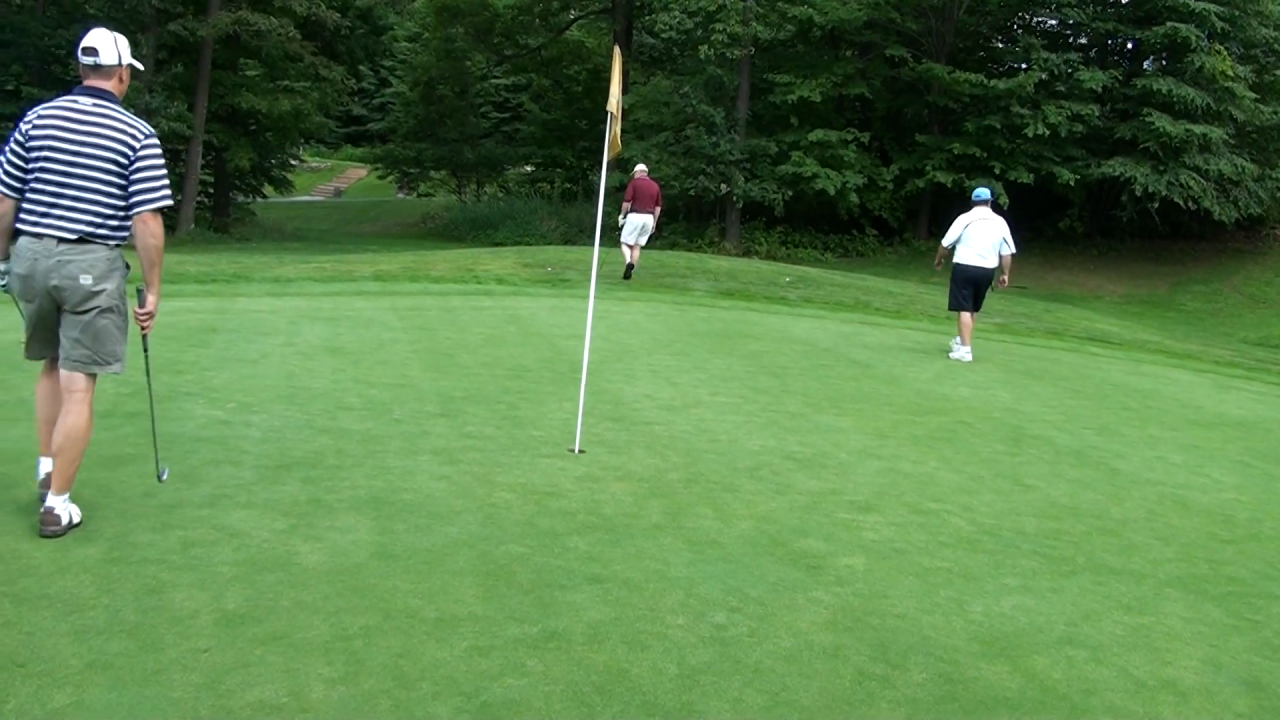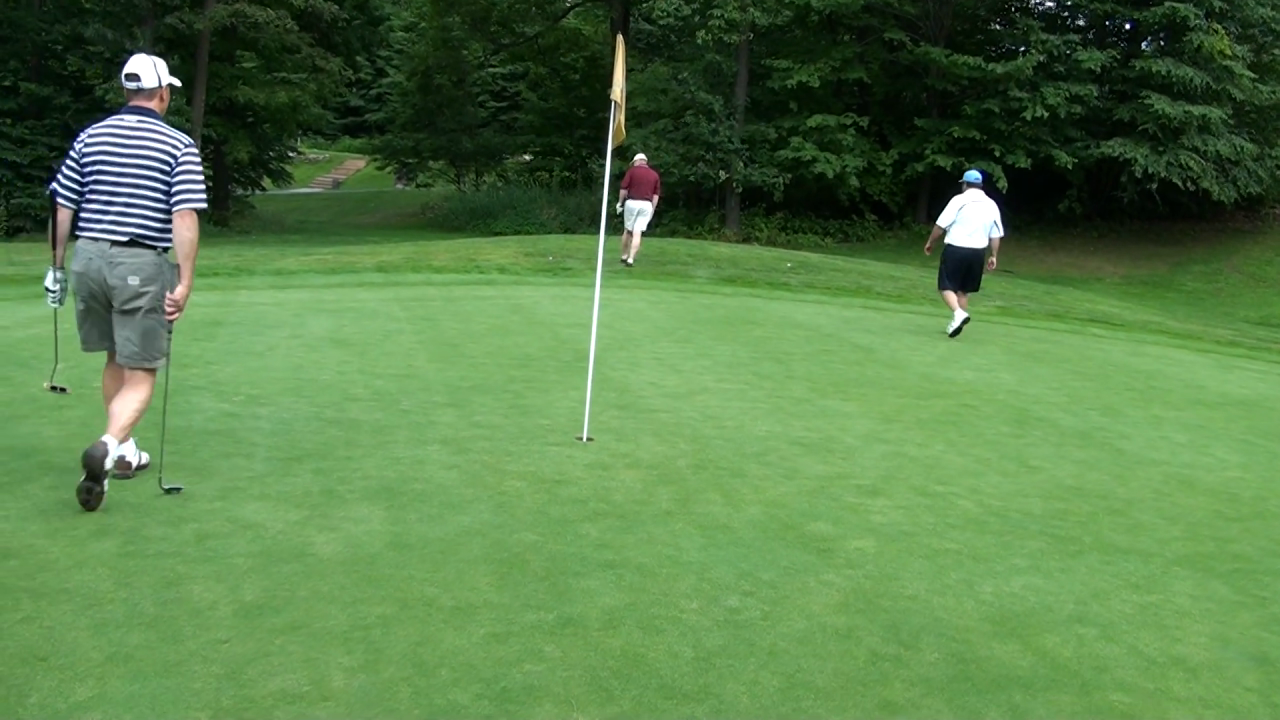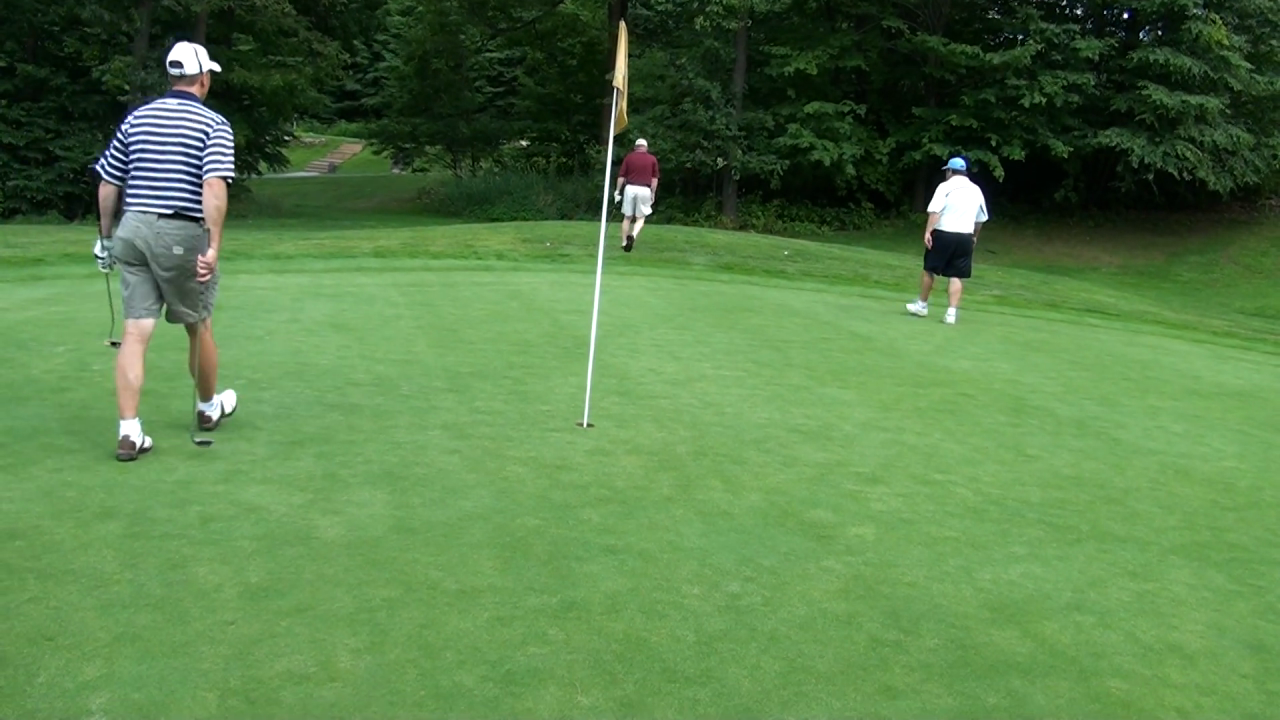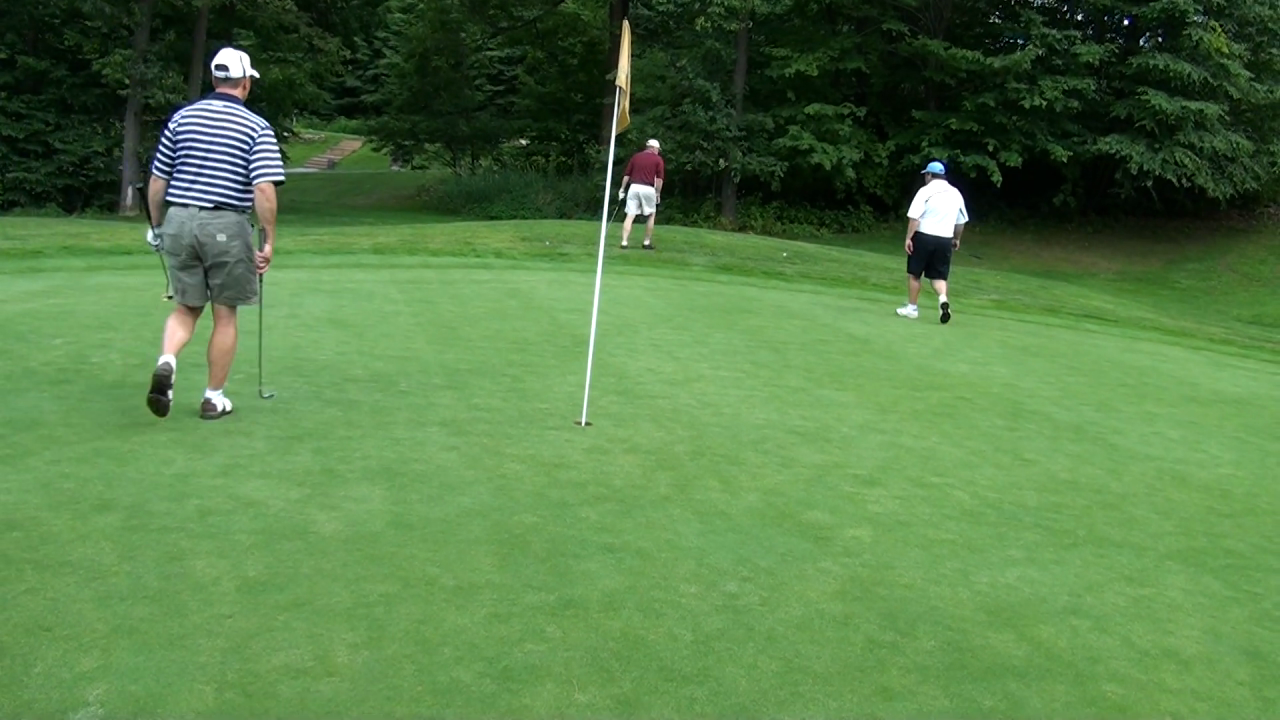
dt=0.3s
person 1, frame 1
right shoulder: (138, 134)
right elbow: (147, 220)
right wrist: (153, 289)
right hip: (94, 268)
left knee: (53, 369)
right knee: (77, 389)
left ankle: (47, 467)
right ankle: (56, 504)
person 1, frame 2
left shoulder: (90, 137)
right shoulder: (179, 145)
left elbow: (63, 209)
right elbow: (185, 219)
left wrist: (56, 266)
right wrist: (184, 282)
left hip: (90, 261)
right hip: (143, 268)
left knee: (116, 365)
right knee: (140, 379)
left ankle: (124, 452)
right ankle: (103, 447)
person 1, frame 3
left shoulder: (136, 118)
right shoulder: (214, 124)
left elbow: (108, 185)
right elbow: (214, 187)
left wrist: (105, 236)
right wrist: (214, 247)
left hip: (134, 232)
right hip: (182, 236)
left knee: (136, 335)
right knee: (198, 327)
left ankle: (129, 431)
right ankle: (211, 405)
person 1, frame 4
left shoulder: (182, 118)
right shoulder: (256, 127)
left elbow: (157, 180)
right elbow: (264, 189)
left wrist: (156, 226)
right wrist: (268, 241)
left hip: (181, 223)
right hip: (226, 228)
left knee: (187, 310)
right knee: (225, 317)
left ankle: (166, 364)
right ankle: (214, 396)
person 2, frame 1
left shoulder: (965, 219)
right shoulder: (1000, 223)
left elbow: (946, 243)
right elbow: (1006, 253)
left wrist: (938, 259)
right wrist: (1005, 274)
left hip: (964, 269)
right hip: (986, 271)
left knee: (964, 310)
right knee: (971, 309)
left ankle: (965, 350)
right ankle: (960, 341)
person 2, frame 2
left shoulder: (959, 200)
right shoulder: (991, 205)
left elbow: (941, 225)
right elbow: (996, 235)
left wrist: (930, 242)
right wrist: (993, 256)
left hip: (955, 250)
right hip: (977, 253)
left knee: (947, 288)
right knee: (964, 290)
left ankle: (959, 314)
right ankle: (955, 322)
person 2, frame 3
left shoulder: (946, 187)
right shoulder: (976, 191)
left elbow: (935, 211)
right elbow: (981, 218)
left wrist: (928, 232)
right wrist: (974, 236)
left hip: (943, 235)
right hip: (965, 238)
left knee: (929, 270)
right knee: (957, 276)
left ankle: (922, 305)
right ankle: (952, 312)
person 2, frame 4
left shoulder: (926, 191)
right shoulder: (956, 193)
left elbow: (914, 217)
right elbow: (961, 221)
left wrist: (908, 238)
right wrist: (956, 238)
left hip: (924, 238)
right hip: (944, 240)
left knee: (914, 274)
right knee: (938, 277)
left ankle: (911, 308)
right ankle: (943, 299)
